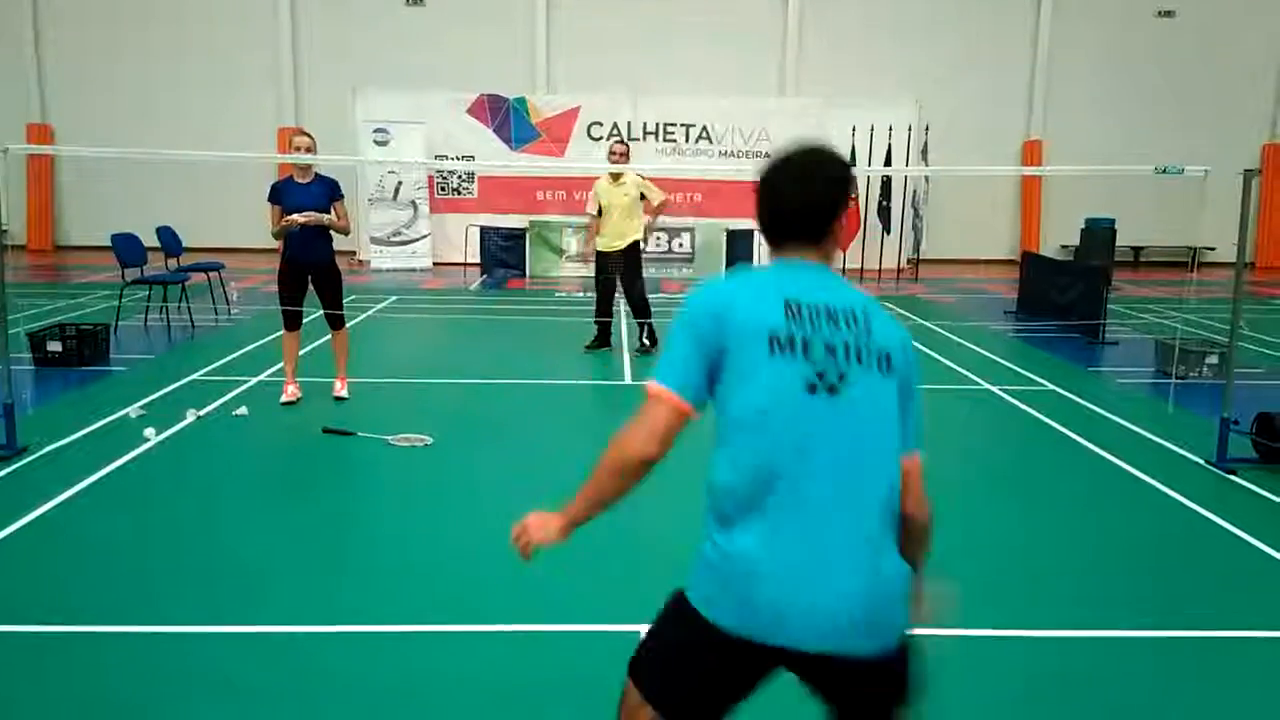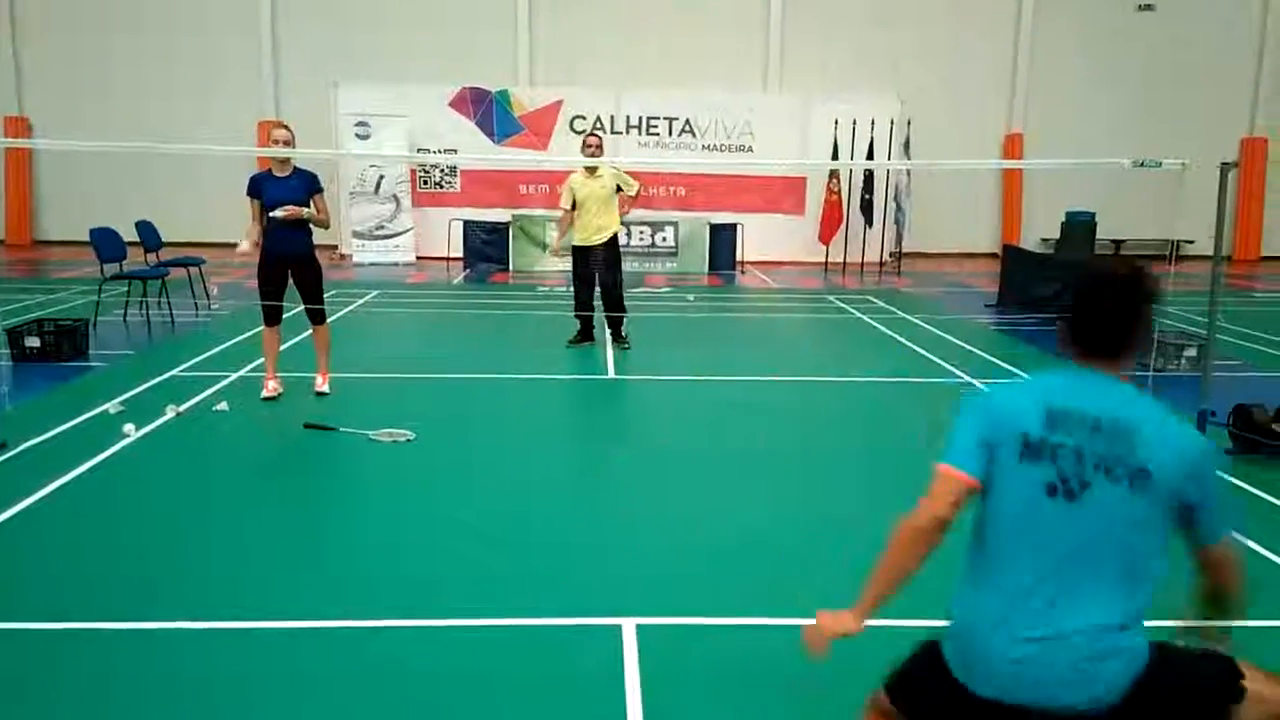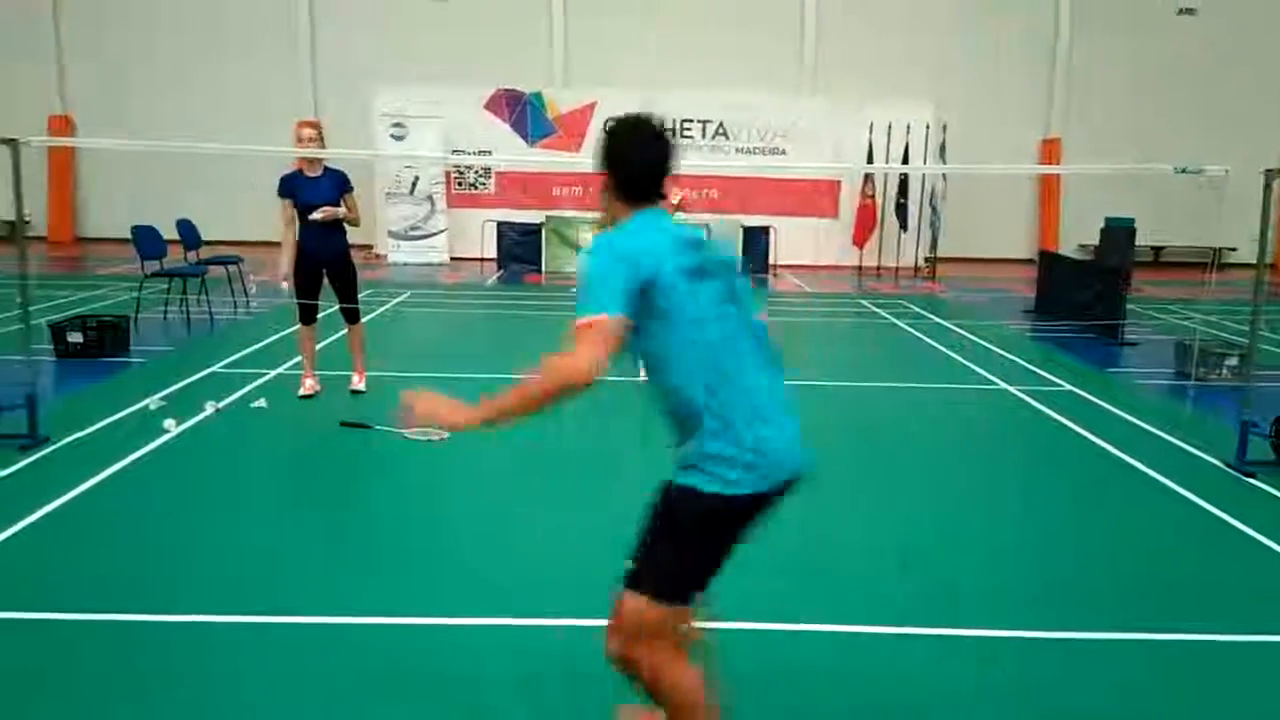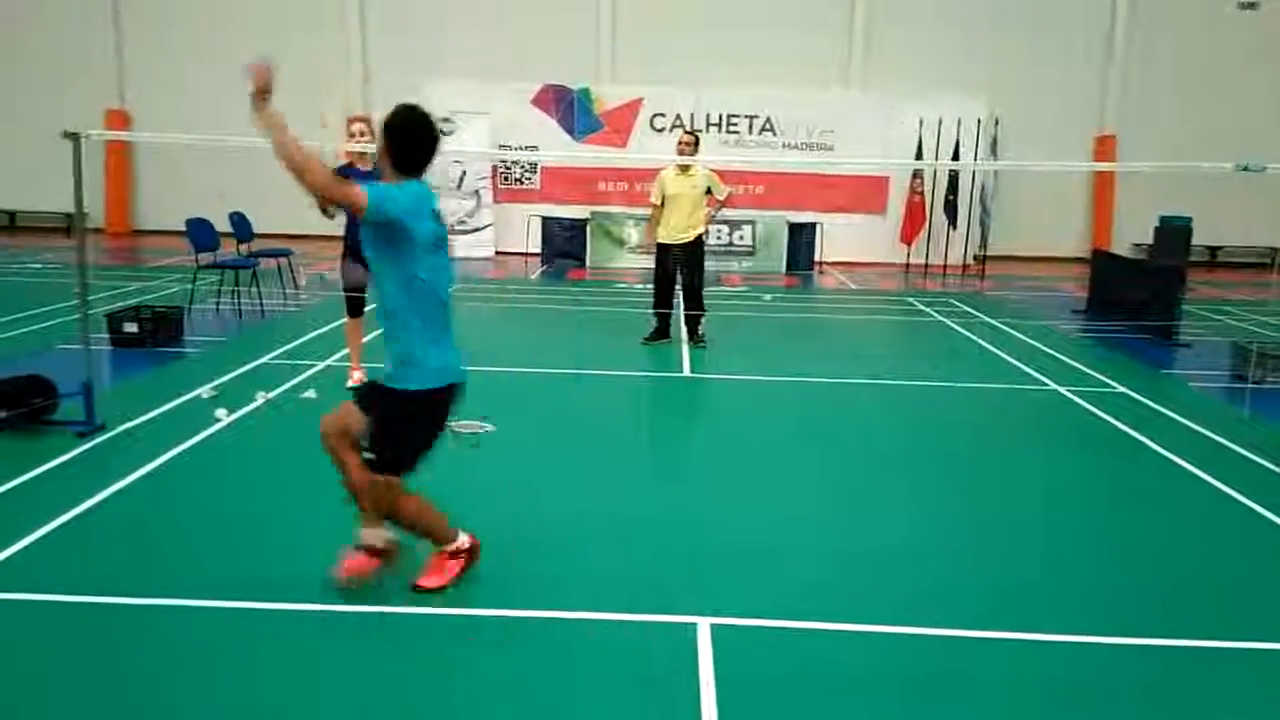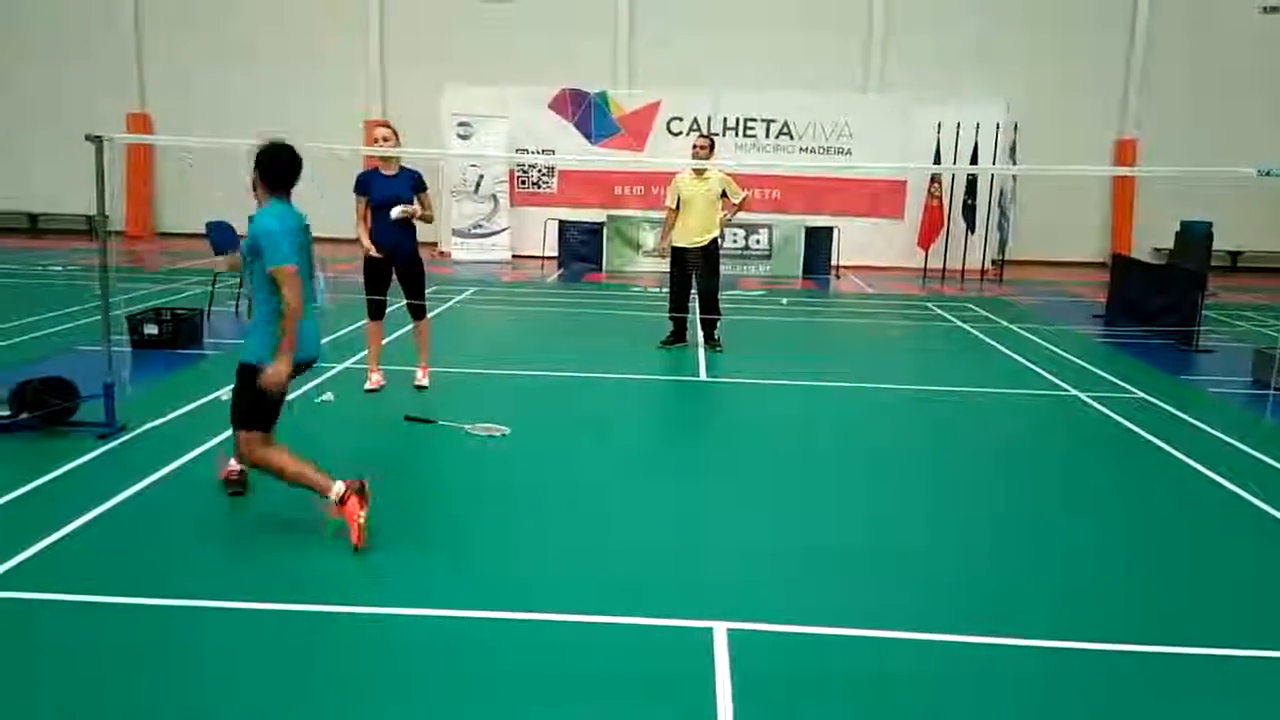
dt=0.5s
person 1, frame 1
left shoulder: (717, 305)
right shoulder: (891, 334)
left elbow: (644, 445)
right elbow: (913, 507)
left wrist: (564, 520)
right wrist: (905, 589)
left hip: (739, 599)
right hip: (867, 611)
person 1, frame 2
left shoulder: (997, 405)
right shoulder: (1182, 446)
left elbow: (933, 516)
right elbow: (1221, 570)
left wrist: (857, 611)
right wrist: (1211, 618)
left hip: (985, 660)
right hip: (1103, 673)
person 1, frame 3
left shoulder: (619, 249)
right shoulder: (704, 243)
left elbow: (581, 368)
right elbow: (757, 342)
left wrist: (469, 416)
left hip: (731, 460)
right hip: (772, 443)
left knee: (639, 637)
person 1, frame 4
left shoulder: (397, 201)
right shoulder: (417, 199)
left elbow: (319, 181)
left wrist: (263, 108)
right wrist: (370, 273)
left hip: (423, 375)
right hip: (411, 370)
left knee: (380, 488)
right knee: (336, 428)
left ankle: (456, 545)
right ankle: (376, 541)
person 1, frame 5
left shoulder: (267, 223)
right shoulder: (291, 218)
left elbow: (292, 290)
left wrist: (284, 357)
left hip: (278, 348)
right hip: (303, 344)
left knee: (254, 445)
right knee: (251, 417)
left ankle: (340, 493)
right ankle: (241, 469)
person 2, frame 1
left shoulder: (329, 185)
right shoulder: (279, 188)
left elbow: (346, 228)
right elbow: (275, 233)
left wrist: (323, 219)
right wrist: (286, 225)
left hip: (324, 263)
right hip: (292, 264)
left knee: (336, 321)
right knee: (291, 323)
left ankle: (341, 379)
right ankle: (290, 383)
person 2, frame 2
left shoulder: (308, 178)
right shoulder: (258, 181)
left elbow: (325, 221)
right elbow: (257, 225)
left wrist: (303, 213)
right wrist: (250, 241)
left hip: (303, 256)
right hip: (271, 258)
left knee: (317, 316)
right knee: (271, 319)
left ankle: (322, 374)
right ankle: (271, 378)
person 2, frame 3
left shoulder: (339, 178)
right shoulder: (289, 182)
left elbow: (356, 219)
right elbow: (289, 225)
left wrist: (338, 213)
right wrist: (285, 262)
left hip: (338, 255)
right hip: (307, 257)
left knee: (351, 314)
right knee: (307, 317)
left ankle: (359, 372)
right ankle: (308, 377)
person 2, frame 4
right shoulder: (340, 173)
right elbow: (330, 212)
right wrist: (322, 200)
right hip: (354, 248)
right knee: (354, 310)
right ankle: (356, 368)
person 2, frame 5
left shoulder: (413, 177)
right shoulder: (365, 179)
left elbow: (430, 216)
right elbow: (361, 220)
left wrist: (416, 212)
right wrist: (365, 242)
left hip: (407, 252)
right hip: (377, 254)
left knee: (417, 311)
right knee: (375, 312)
left ankle: (422, 368)
right ankle: (374, 371)
person 3, frame 1
left shoulder: (636, 182)
right shoulder: (599, 185)
left elbow: (661, 200)
right elbow: (594, 218)
left wrist: (650, 220)
right wrist: (588, 244)
left hip: (629, 246)
right hip: (604, 248)
left knee: (635, 295)
right knee: (603, 295)
left ankle: (648, 338)
right ankle: (603, 337)
person 3, frame 2
left shoulder: (613, 175)
right shoulder: (573, 179)
left elbow: (635, 187)
right elbow: (567, 213)
left wrist: (626, 208)
right wrist: (558, 238)
left hip: (607, 241)
right hip: (581, 243)
left knee: (612, 289)
right knee: (582, 291)
left ankle: (618, 332)
right ankle: (585, 332)
person 3, frame 3
left shoulder: (657, 181)
right shoulder: (618, 180)
left elbow: (675, 199)
right elbow: (609, 214)
left wrist: (665, 212)
right wrist: (604, 240)
left hip: (647, 248)
right hip: (620, 247)
left knee: (648, 291)
right knee: (619, 293)
left ankle: (649, 328)
right ankle: (619, 326)
person 3, frame 4
left shoulder: (706, 175)
right shoulder: (664, 175)
left elbow: (723, 194)
right elbow: (657, 208)
left wrist: (712, 212)
right wrist: (650, 235)
left hip: (692, 240)
right hip: (666, 240)
left knee: (693, 289)
right knee: (663, 288)
left ankle: (695, 331)
right ankle: (662, 330)
person 3, frame 5
left shoulder: (720, 179)
right shoulder: (679, 179)
left elbow: (740, 198)
right elbow: (672, 211)
left wrist: (727, 216)
right wrist: (664, 238)
left hip: (708, 244)
right hip: (681, 244)
left knee: (709, 293)
right knee: (678, 292)
left ankle: (711, 335)
right ankle: (678, 333)
